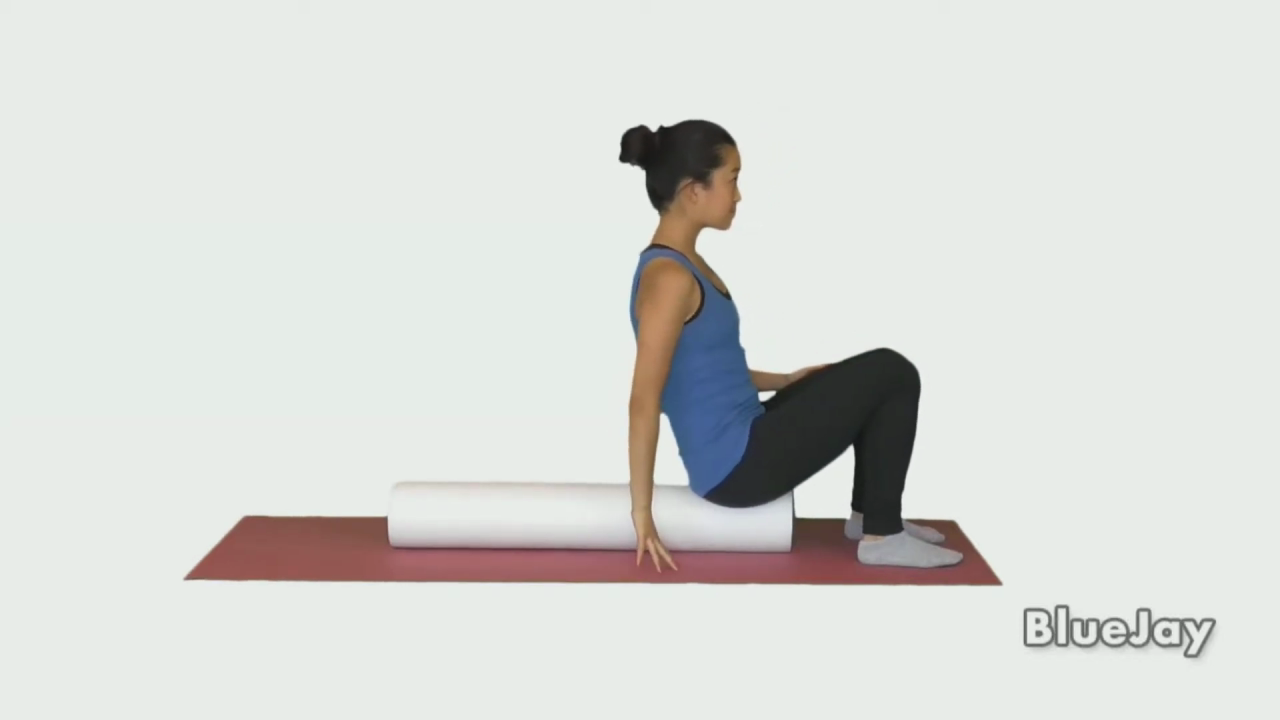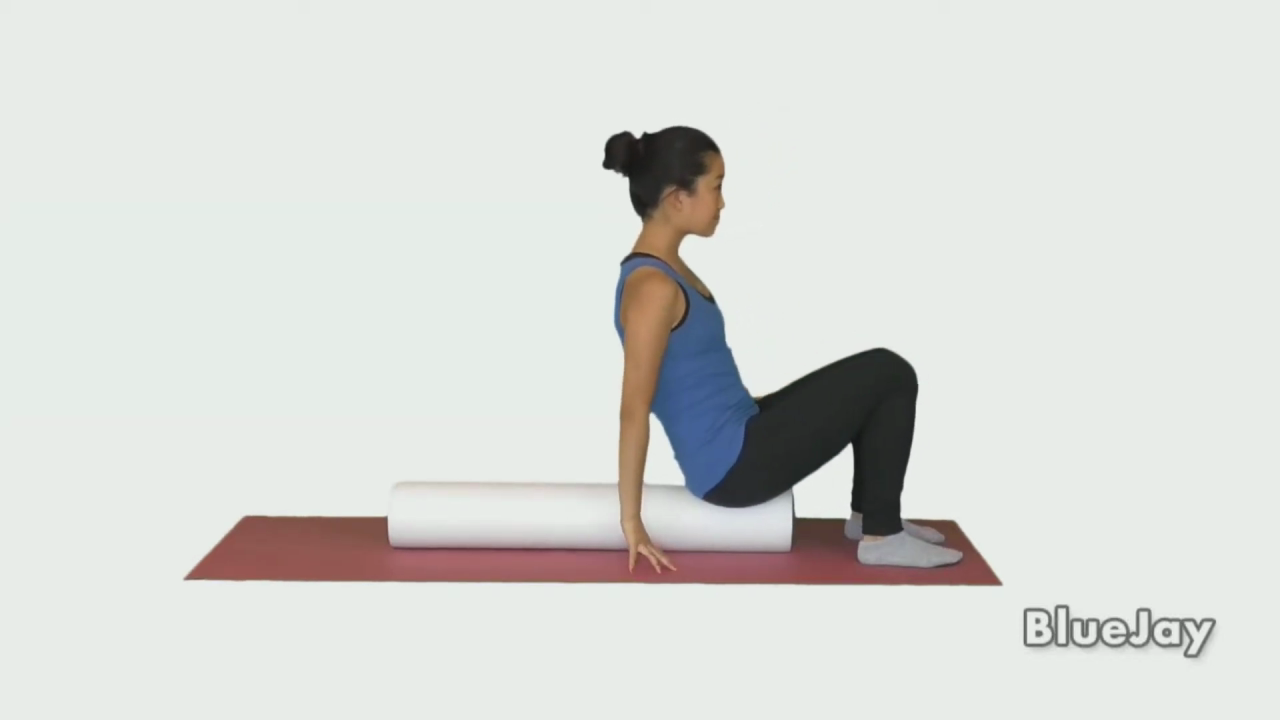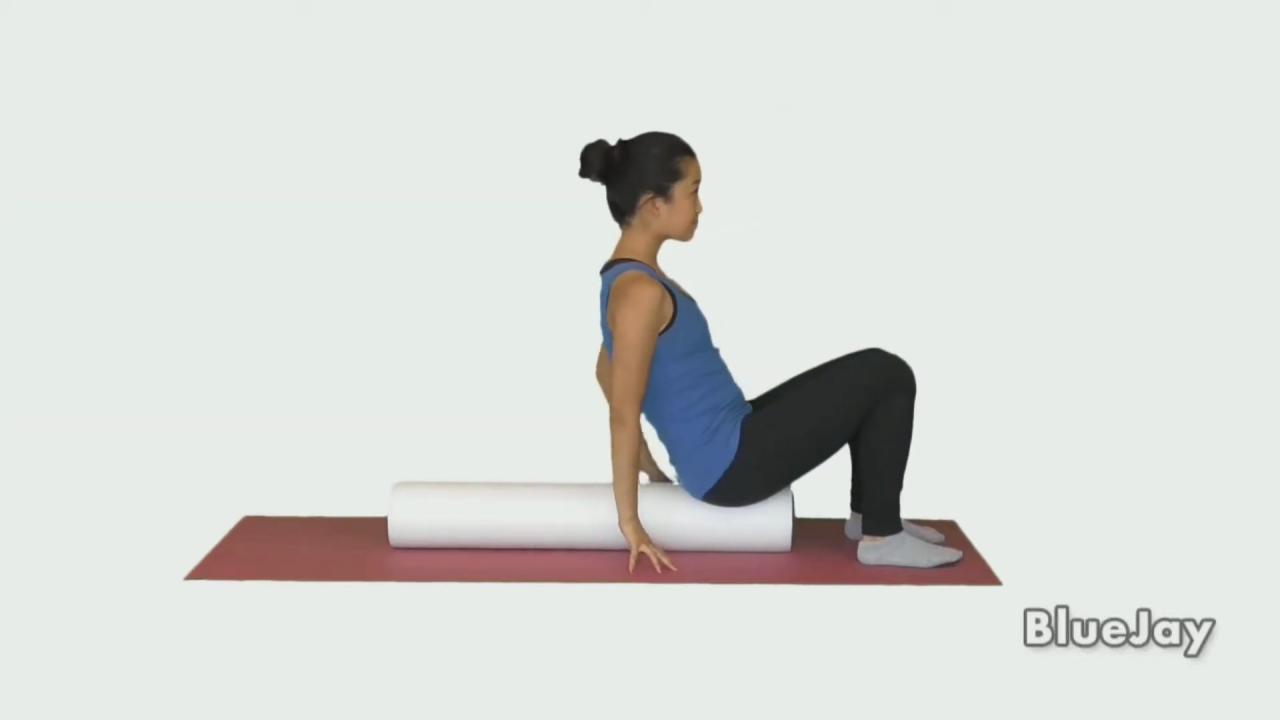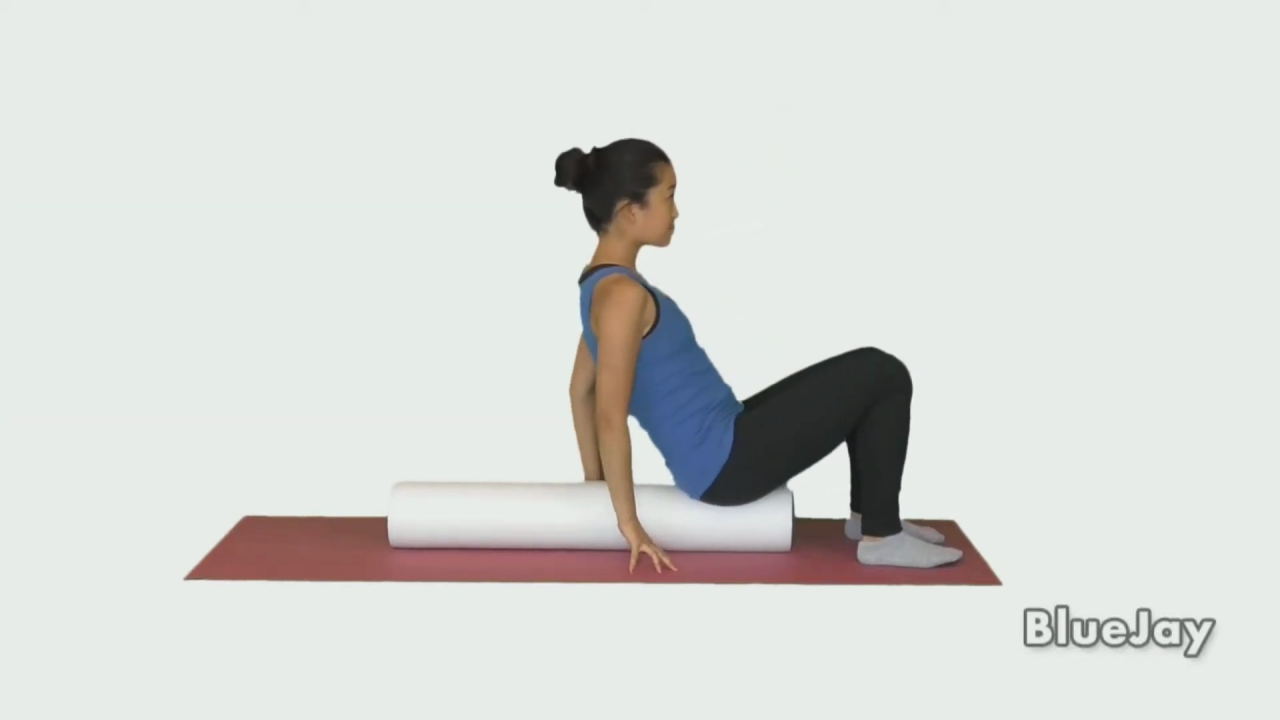
dt=0.4s
person 1, frame 1
left shoulder: (681, 261)
right shoulder: (669, 277)
right elbow: (644, 401)
left wrist: (782, 380)
right wrist: (642, 511)
left hip: (741, 442)
right hip: (737, 465)
left knee: (879, 373)
right knee: (893, 375)
left ankle: (868, 514)
right ankle: (881, 536)
person 1, frame 2
left shoulder: (663, 266)
right shoulder: (653, 286)
right elbow: (633, 410)
left wrist: (755, 398)
right wrist: (631, 520)
left hip: (735, 441)
right hip: (734, 464)
left knee: (877, 372)
right knee: (890, 376)
left ankle: (868, 515)
right ankle: (881, 535)
person 1, frame 3
left shoulder: (632, 273)
right shoulder: (639, 290)
left elbow: (606, 372)
right elbow: (624, 414)
left wrist: (647, 460)
right wrist: (630, 521)
left hip: (730, 441)
right hip: (730, 465)
left knee: (873, 374)
right knee: (887, 375)
left ankle: (869, 514)
right ankle: (881, 536)
person 1, frame 4
left shoulder: (605, 281)
right shoulder: (621, 293)
left elbow: (581, 390)
right elbow: (611, 416)
left wrist: (595, 482)
right wrist: (628, 521)
left hip: (721, 443)
right hip: (726, 463)
left knee: (870, 367)
right knee: (884, 375)
left ankle: (867, 515)
right ankle: (881, 536)
